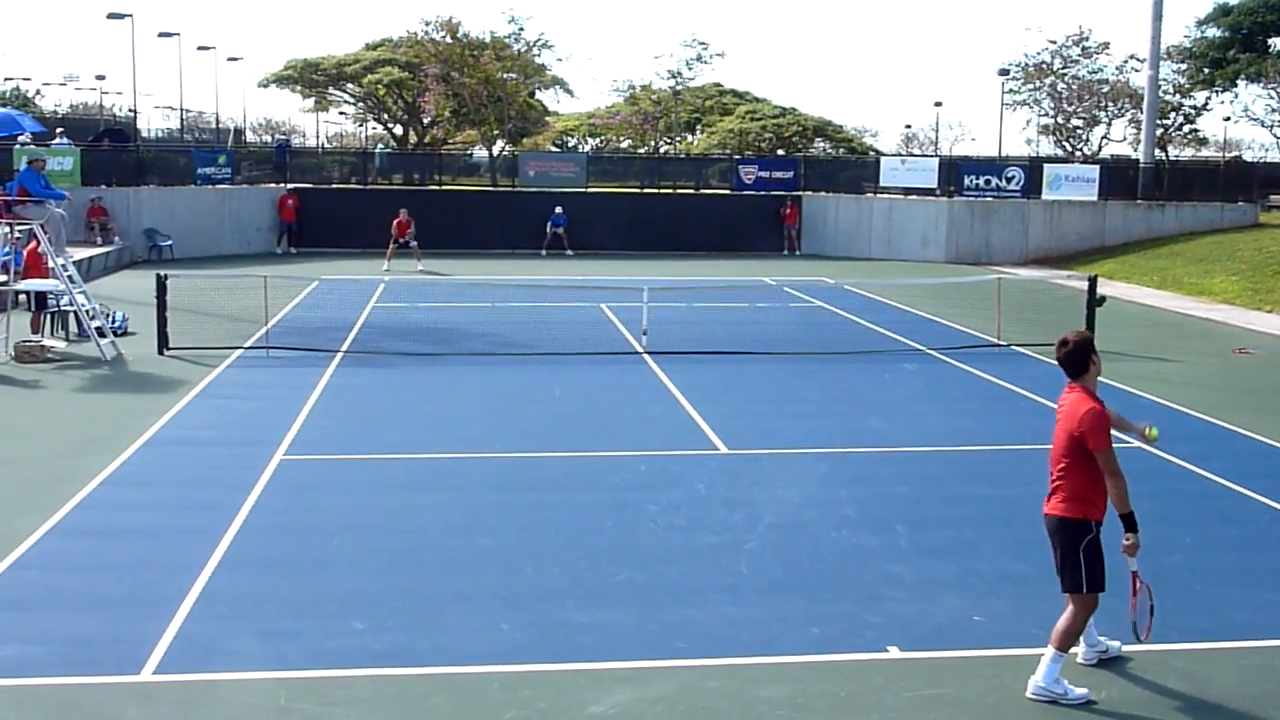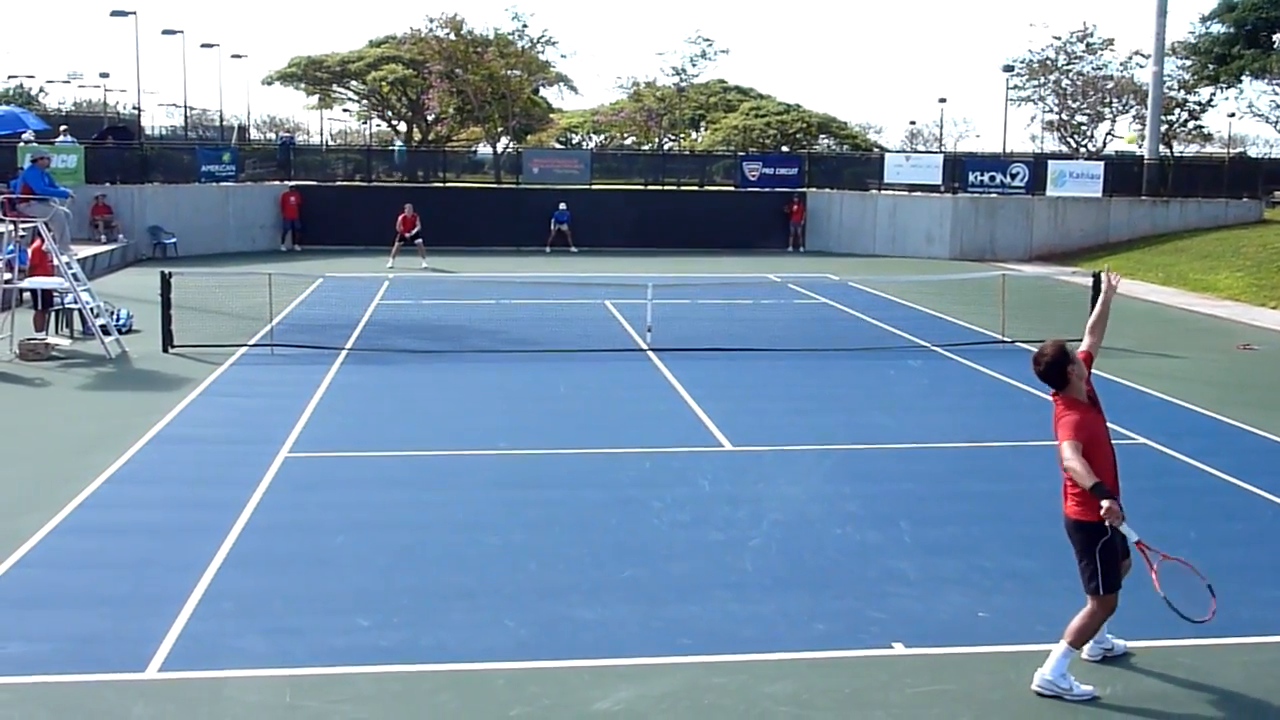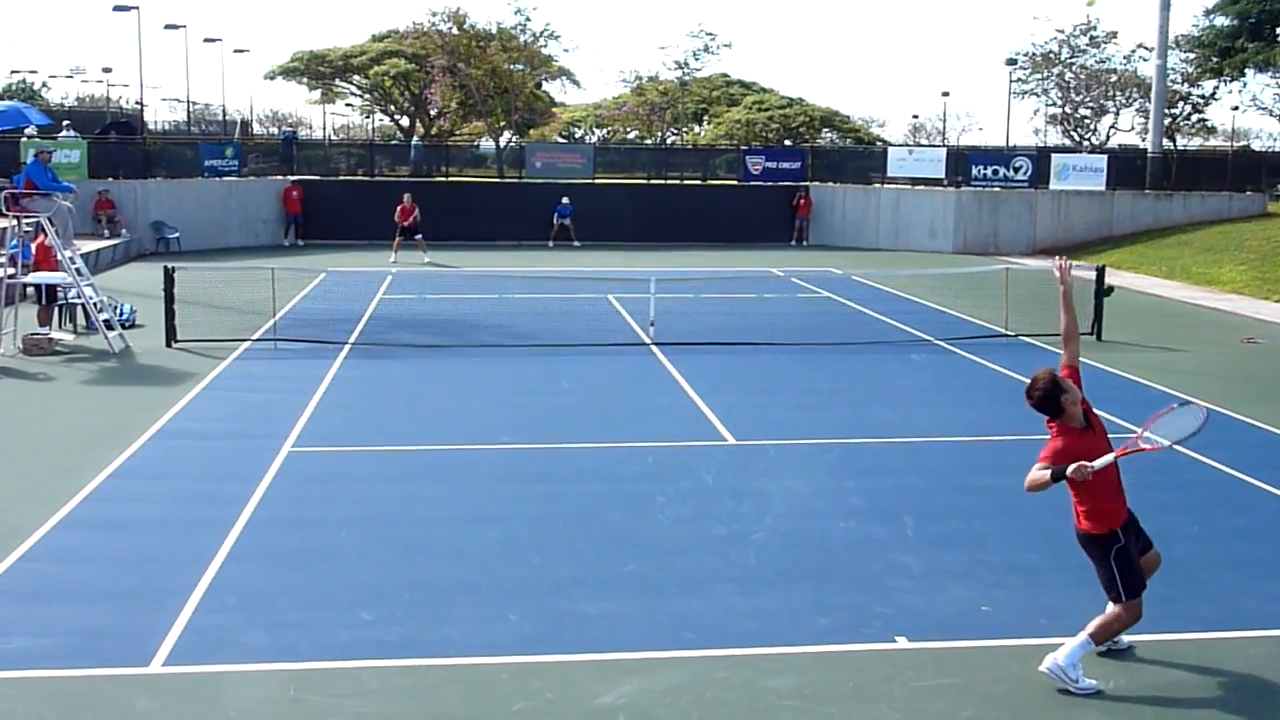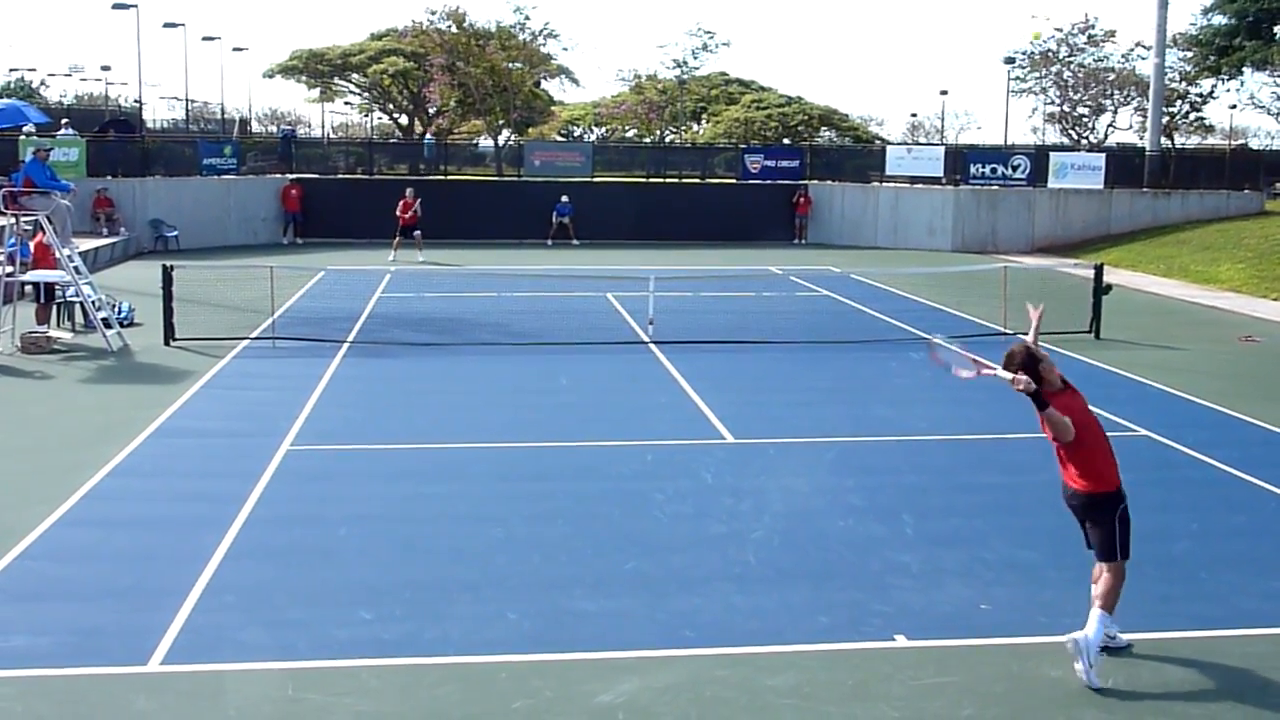
dt=0.3s
person 1, frame 1
left shoulder: (1076, 395)
right shoulder: (1088, 411)
right elbow: (1112, 475)
left wrist: (1133, 428)
right wrist: (1130, 527)
left hip: (1064, 512)
right hip: (1074, 518)
left knee: (1084, 591)
right knee: (1083, 600)
left ankle: (1092, 646)
right ankle: (1045, 681)
person 1, frame 2
left shoulder: (1077, 389)
right shoulder: (1072, 418)
left elbow: (1093, 334)
right elbow: (1073, 460)
left wrist: (1107, 294)
right wrist: (1104, 496)
left hip: (1095, 512)
right hip: (1092, 517)
left knee: (1120, 567)
right knee: (1104, 600)
left ankle: (1095, 641)
right ankle: (1052, 674)
person 1, frame 3
left shoulder: (1071, 394)
right shoulder: (1062, 443)
left elbow: (1071, 340)
right elbow: (1030, 482)
left wrist: (1066, 290)
right wrist: (1064, 472)
left hip: (1119, 517)
right hip: (1102, 530)
left knee: (1150, 562)
right knee: (1129, 611)
left ankle: (1105, 634)
right ankle: (1063, 660)
person 1, frame 4
left shoulder: (1047, 380)
right shoulder: (1056, 405)
left elbow: (1030, 352)
right elbow: (1066, 432)
left wrist: (1033, 328)
right wrist: (1036, 396)
left hip: (1079, 488)
right hip: (1101, 492)
left knee: (1106, 560)
right knee: (1113, 568)
left ankle: (1100, 631)
right ankle: (1091, 635)
